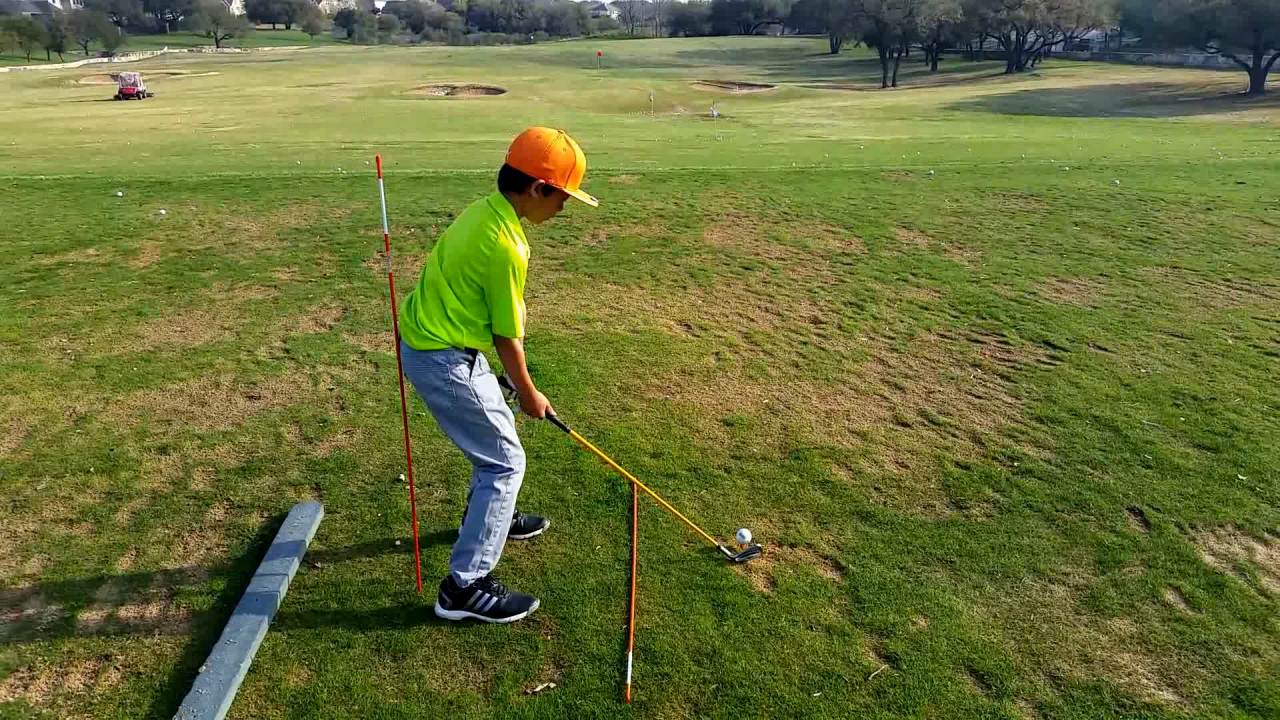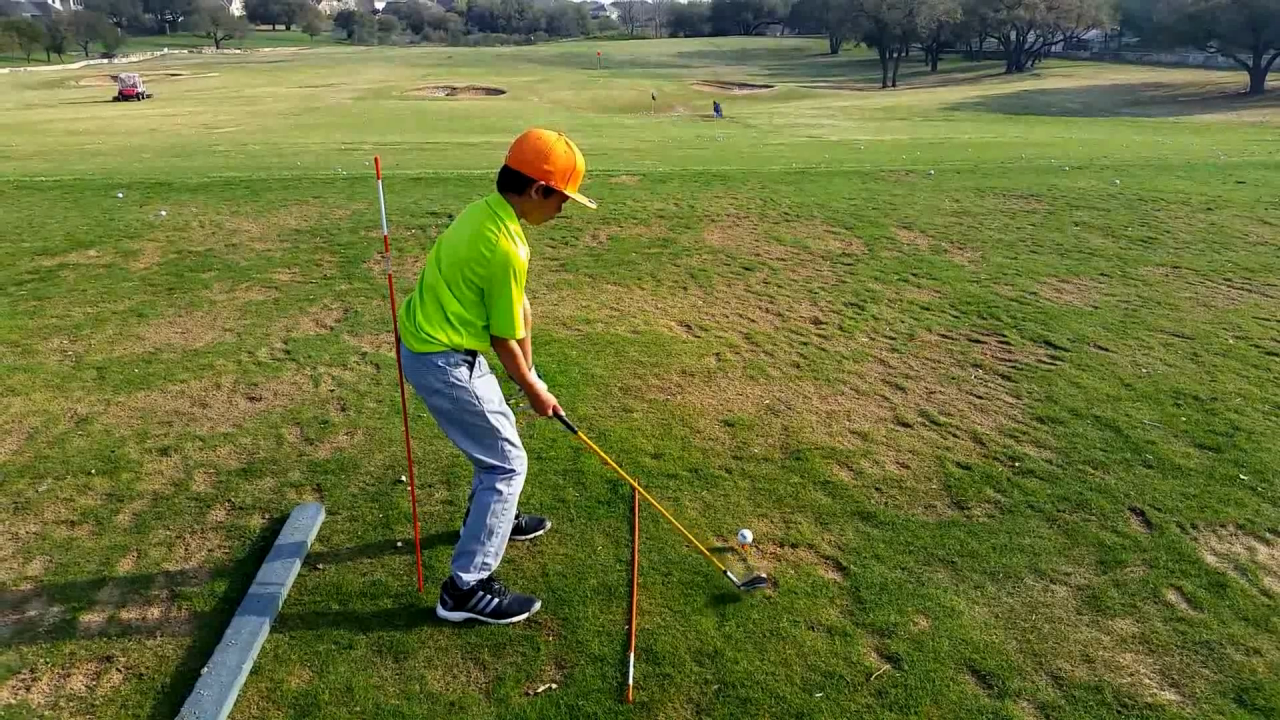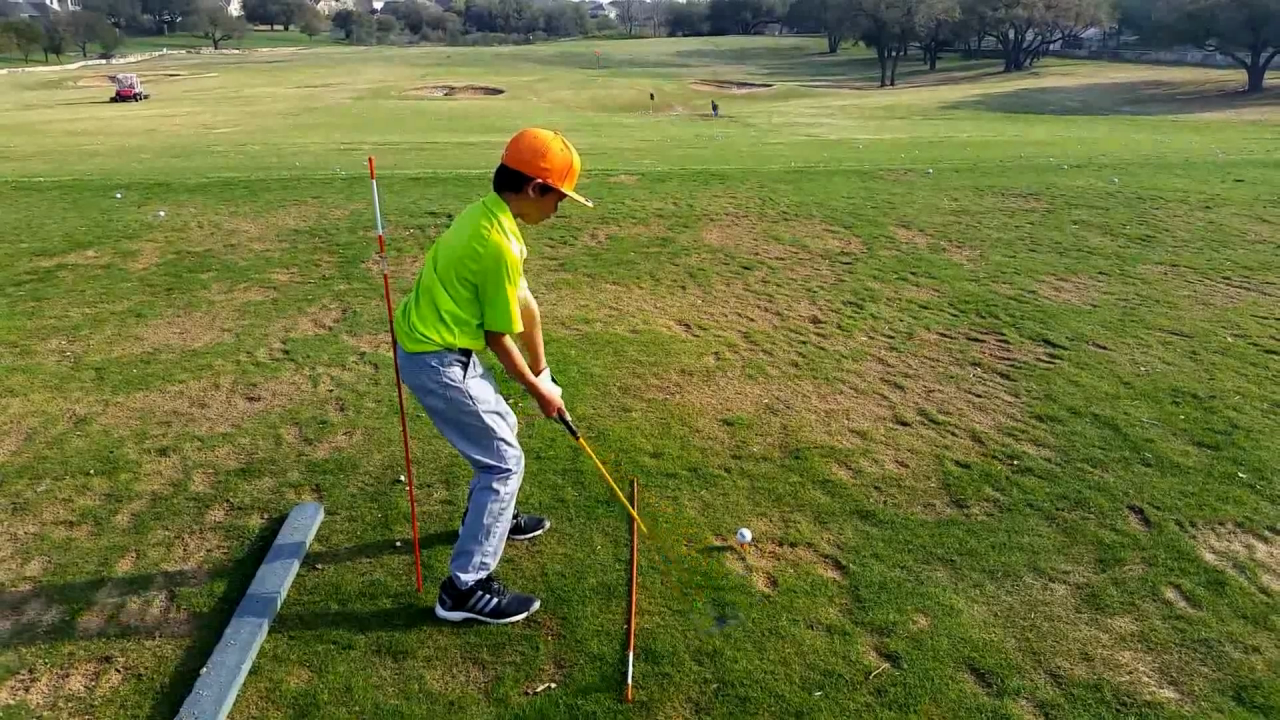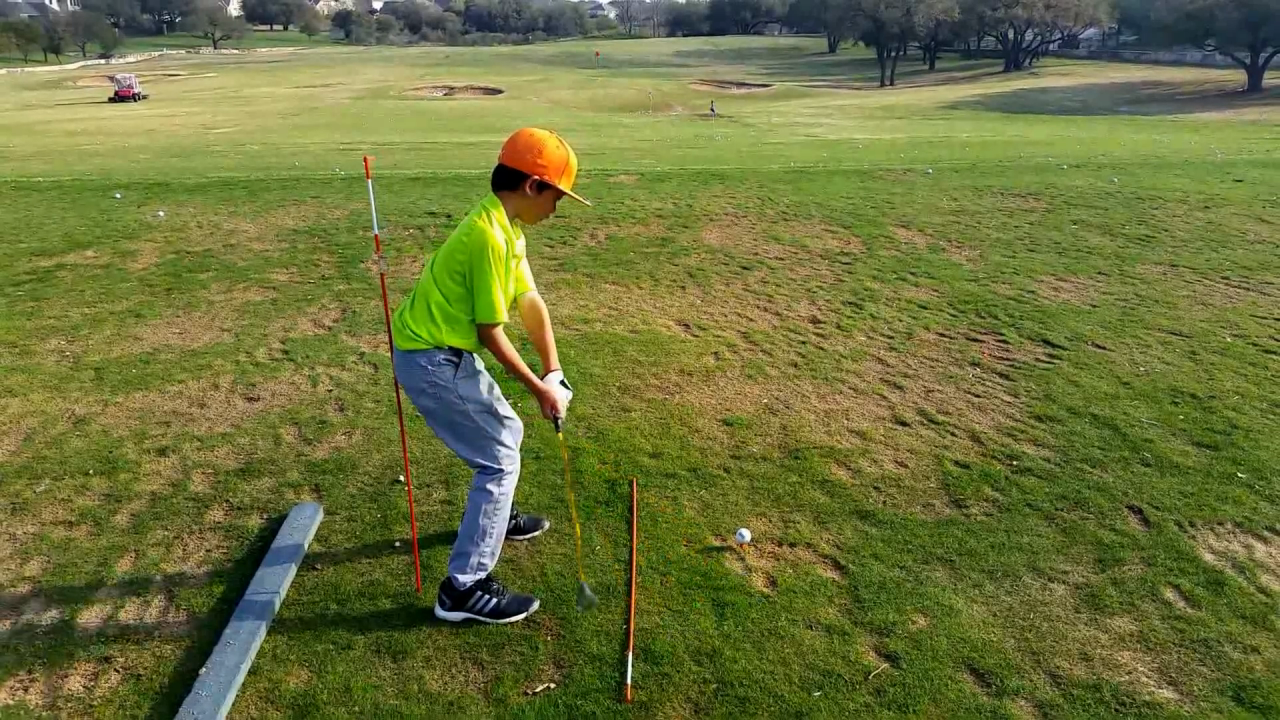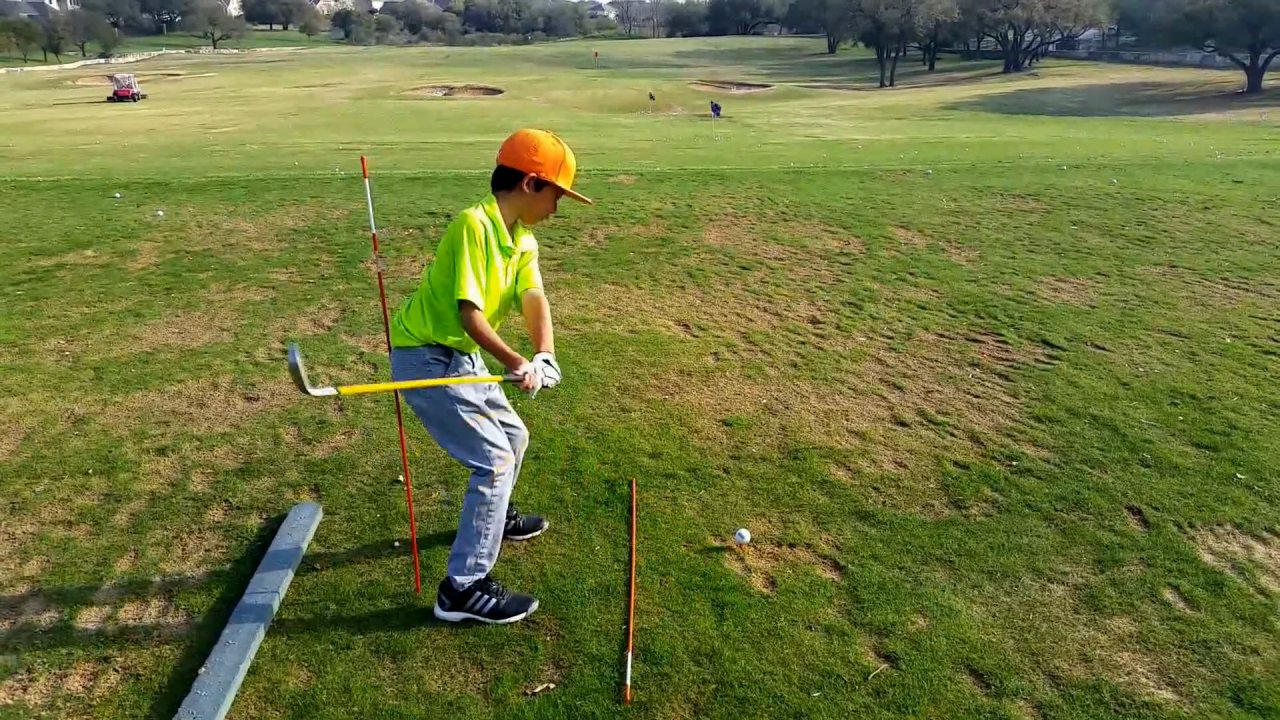
dt=1s
person 1, frame 1
left shoulder: (485, 209)
right shoulder: (505, 247)
left elbow: (512, 309)
right elbow: (506, 336)
left wrist: (519, 381)
right wrist: (528, 392)
left hip: (429, 341)
right hip: (445, 360)
left knee: (496, 432)
right knee: (505, 462)
left ankle: (489, 516)
right ankle: (465, 587)
person 1, frame 2
left shoulder: (485, 210)
right shoulder: (505, 248)
left elbow: (518, 306)
right elbow: (504, 338)
left wrist: (530, 372)
right wrist: (533, 390)
left hip: (430, 344)
right hip: (445, 362)
left knee: (497, 433)
right knee: (507, 463)
left ankle: (489, 517)
right ankle: (467, 588)
person 1, frame 3
left shoulder: (484, 212)
right shoulder: (499, 244)
left elbow: (524, 303)
right elbow: (499, 336)
left wrist: (542, 371)
right wrist: (538, 390)
left hip: (431, 347)
right hip: (440, 363)
left knee: (501, 430)
right knee: (505, 462)
left ankle: (488, 517)
right ankle: (465, 589)
person 1, frame 4
left shoulder: (505, 227)
right shoulder: (490, 236)
left elbow: (530, 303)
right elbow: (491, 331)
left wrist: (553, 372)
right wrist: (538, 388)
left hip: (448, 353)
right hip: (433, 361)
left knee: (507, 432)
right knee: (500, 460)
left ankle: (493, 516)
right ankle: (464, 589)
person 1, frame 5
left shoulder: (524, 242)
right shoulder: (474, 224)
left elbow: (534, 299)
right elbow: (469, 313)
left wrist: (543, 355)
right wrist: (513, 361)
left hip: (462, 357)
right hip: (428, 359)
left knee: (512, 437)
right knee: (494, 459)
left ankle: (494, 517)
right ankle: (463, 589)
